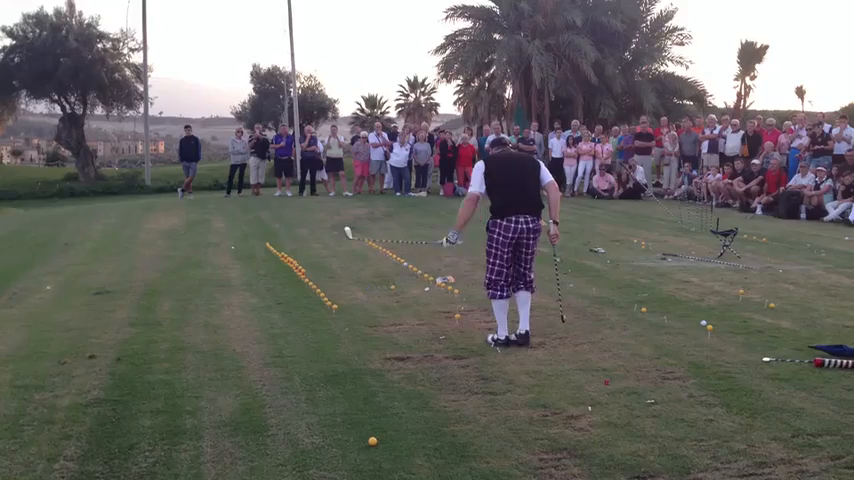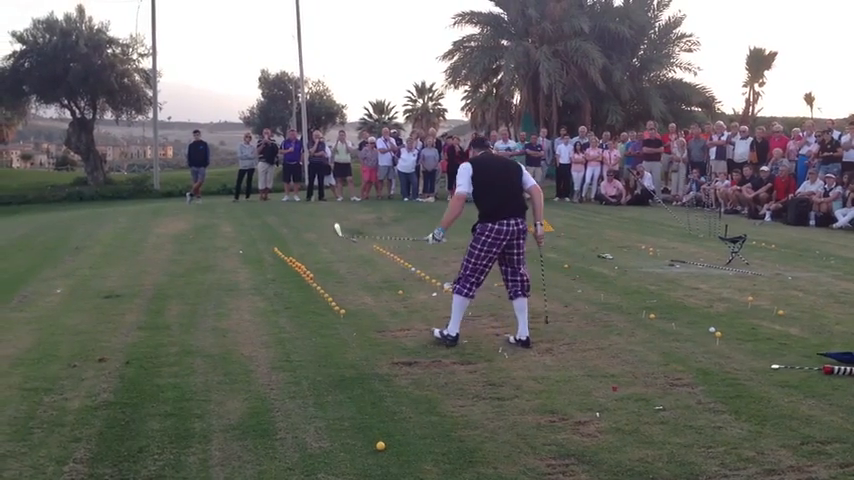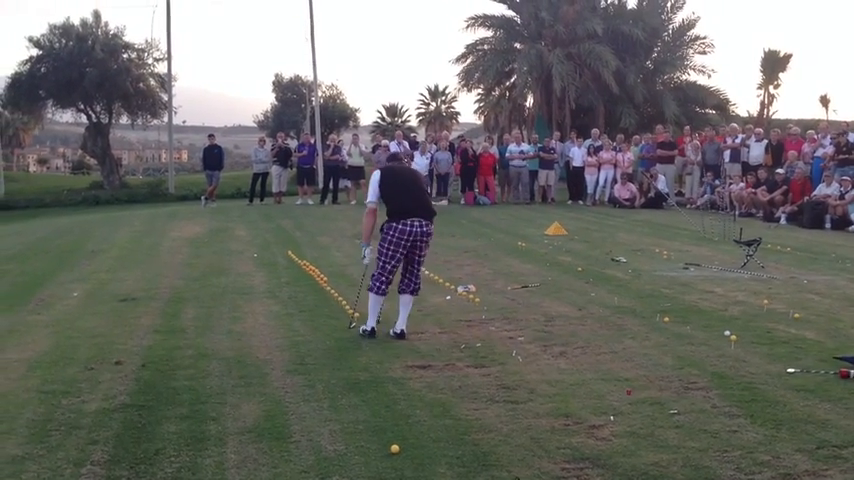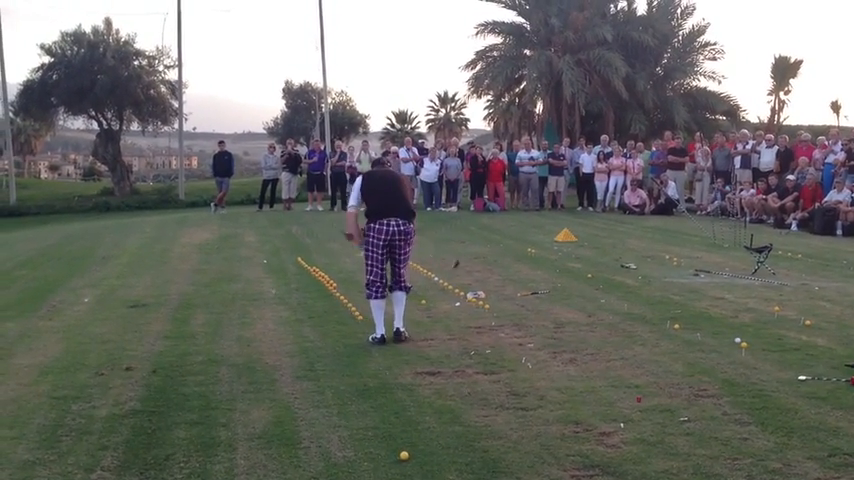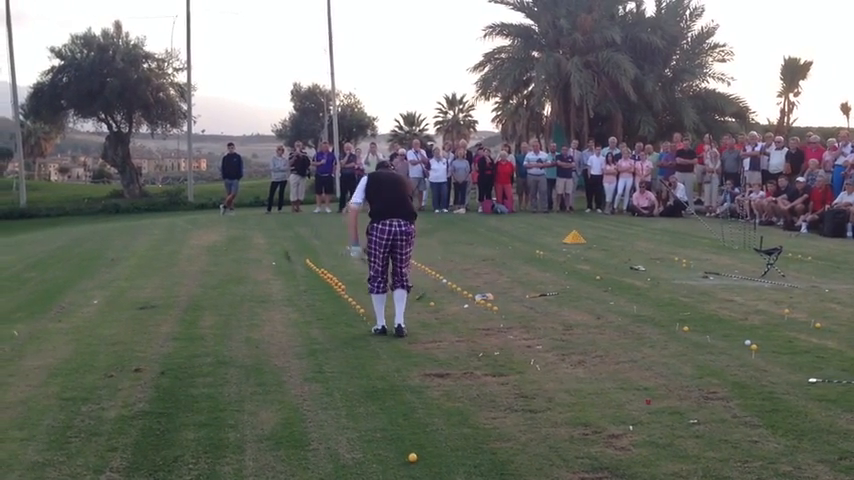
dt=1s
person 1, frame 1
left shoulder: (484, 164)
right shoulder: (533, 161)
left elbow: (472, 199)
right elbow: (553, 188)
left wrist: (455, 231)
right wrist: (553, 222)
left hip: (503, 222)
right hip: (532, 222)
left knee: (497, 279)
right knee: (523, 277)
left ankle: (501, 335)
right ankle: (523, 329)
person 1, frame 2
left shoulder: (469, 166)
right shoulder: (512, 164)
left elbow: (459, 198)
right elbow: (536, 191)
left wrist: (441, 229)
right wrist: (538, 224)
left hip: (491, 226)
right hip: (518, 225)
left knee: (468, 278)
right knee: (517, 279)
left ankle: (452, 332)
right ankle: (523, 334)
person 1, frame 3
left shoulder: (380, 173)
right shoulder: (417, 175)
left elbow: (370, 211)
left wrist: (366, 245)
left hip: (399, 225)
right hip: (425, 226)
left knee: (381, 276)
right knee: (412, 277)
left ankle: (370, 326)
right ankle: (400, 327)
person 1, frame 4
left shoulder: (363, 179)
right shoulder: (400, 179)
left elbow: (352, 213)
left wrist: (360, 241)
right wrist: (361, 234)
left hip: (377, 227)
right hip: (404, 226)
left knee: (375, 281)
right knee: (400, 278)
left ankle: (379, 333)
right ankle: (399, 327)
person 1, frame 5
left shoulder: (368, 179)
right shoulder: (404, 181)
left elbow: (353, 209)
left wrist: (355, 243)
left hip: (380, 227)
right hip: (405, 227)
left knee: (378, 276)
right knee: (401, 276)
left ankle: (380, 324)
right ankle: (399, 323)
